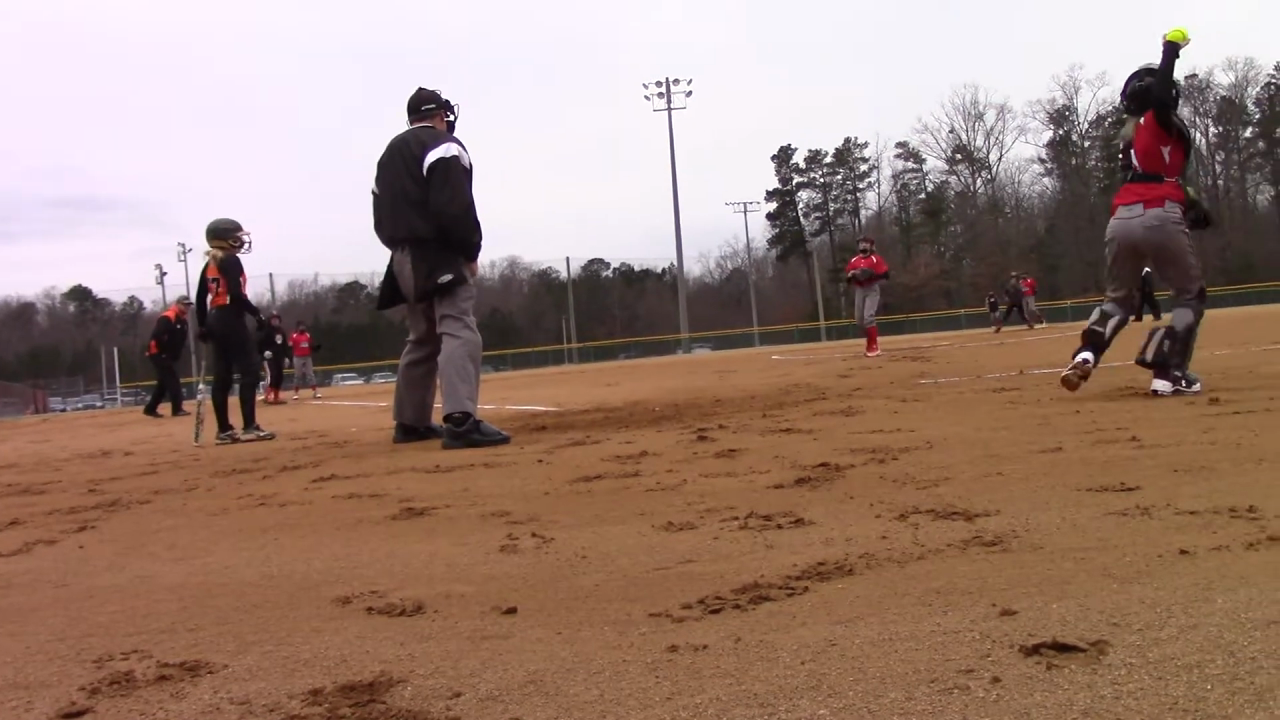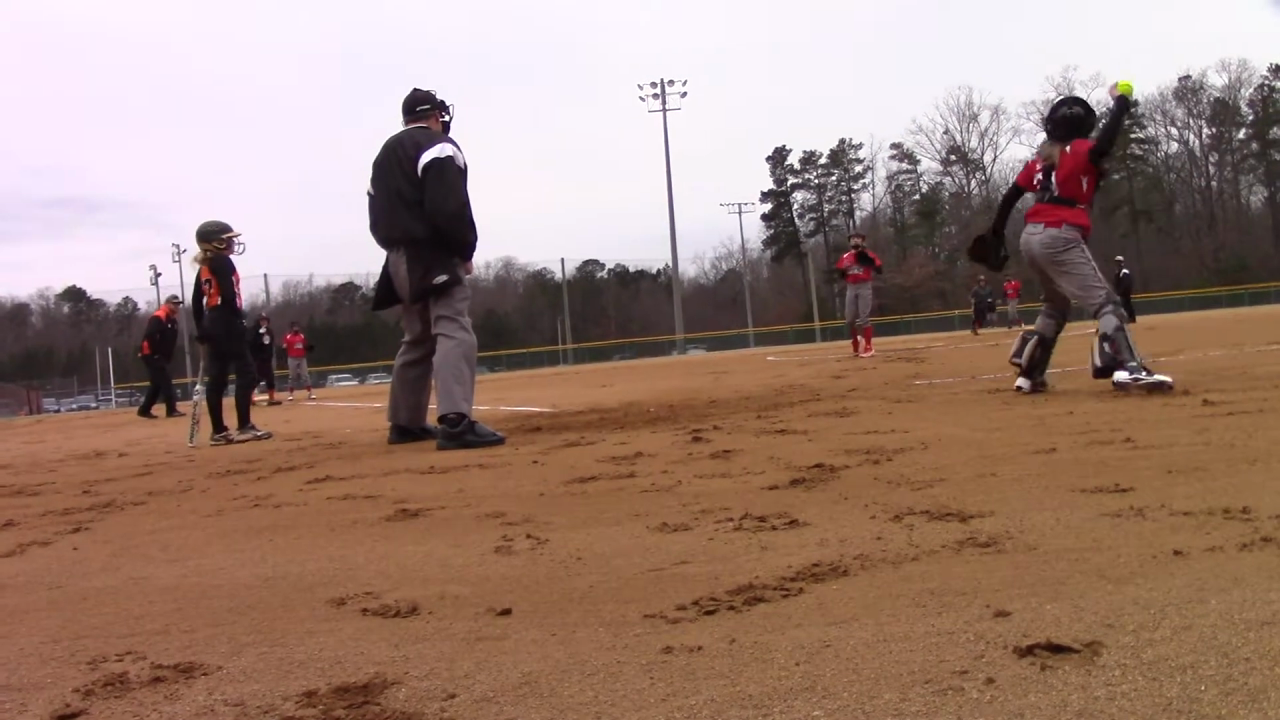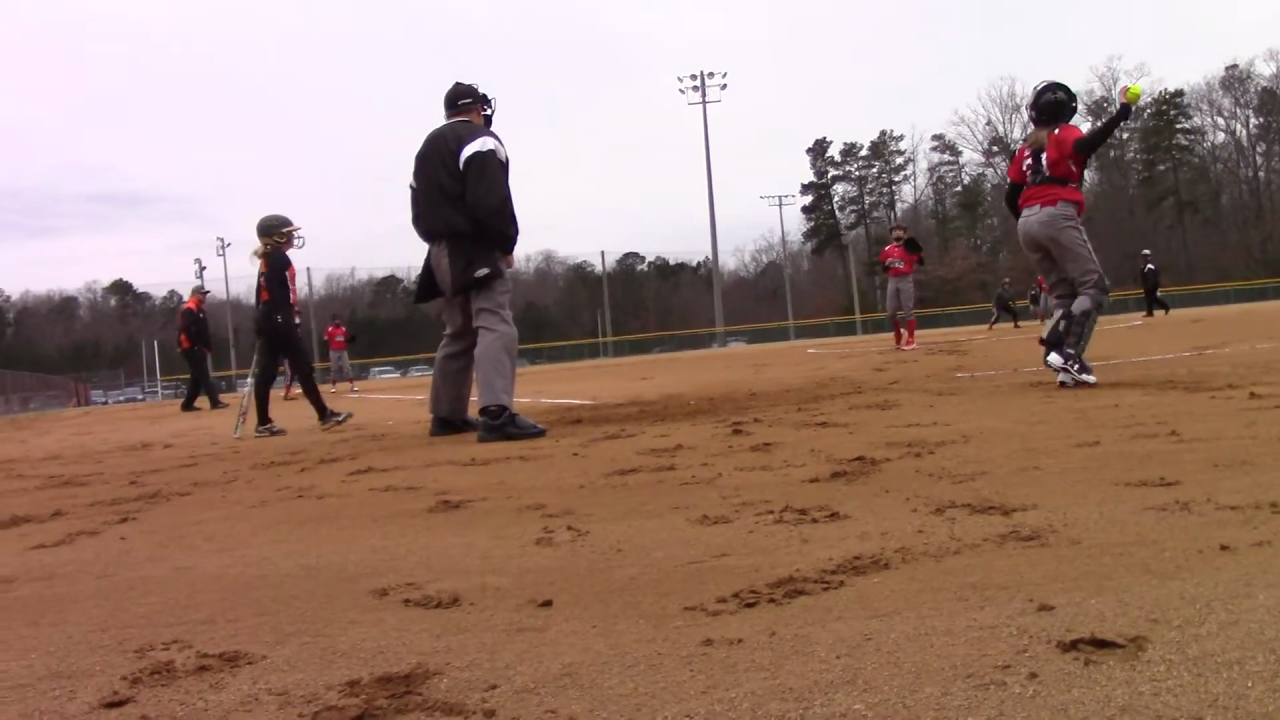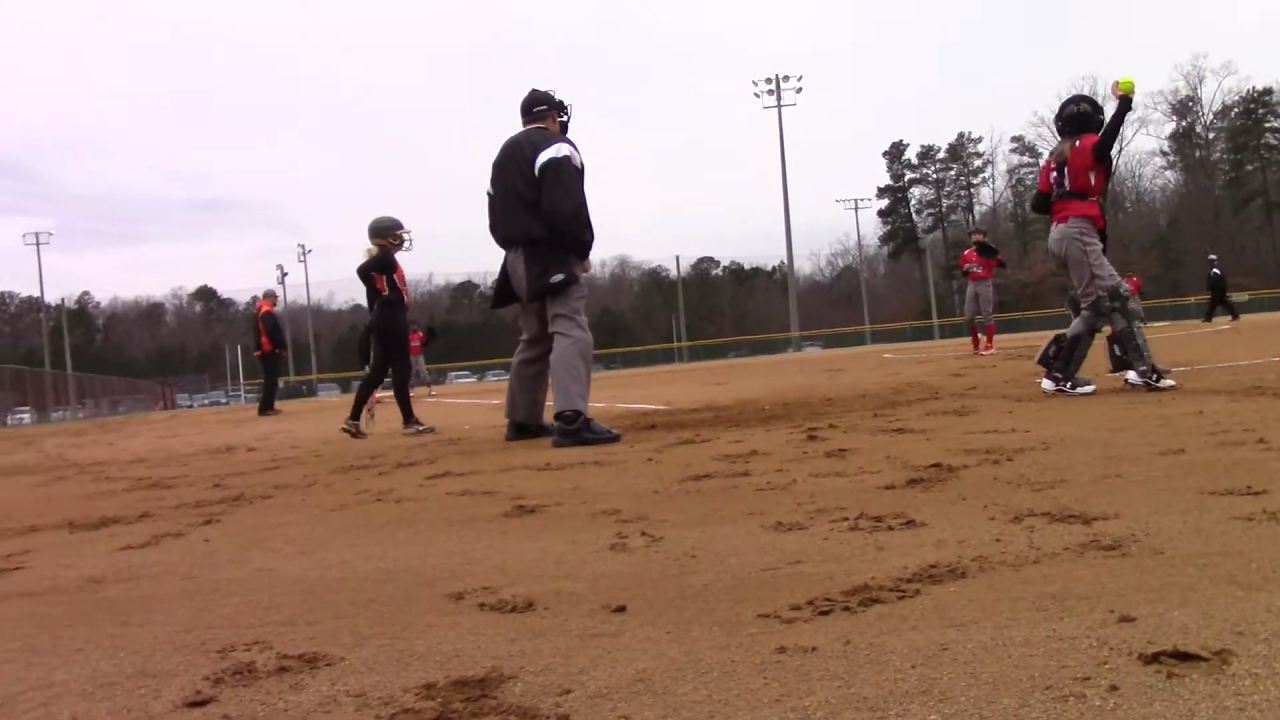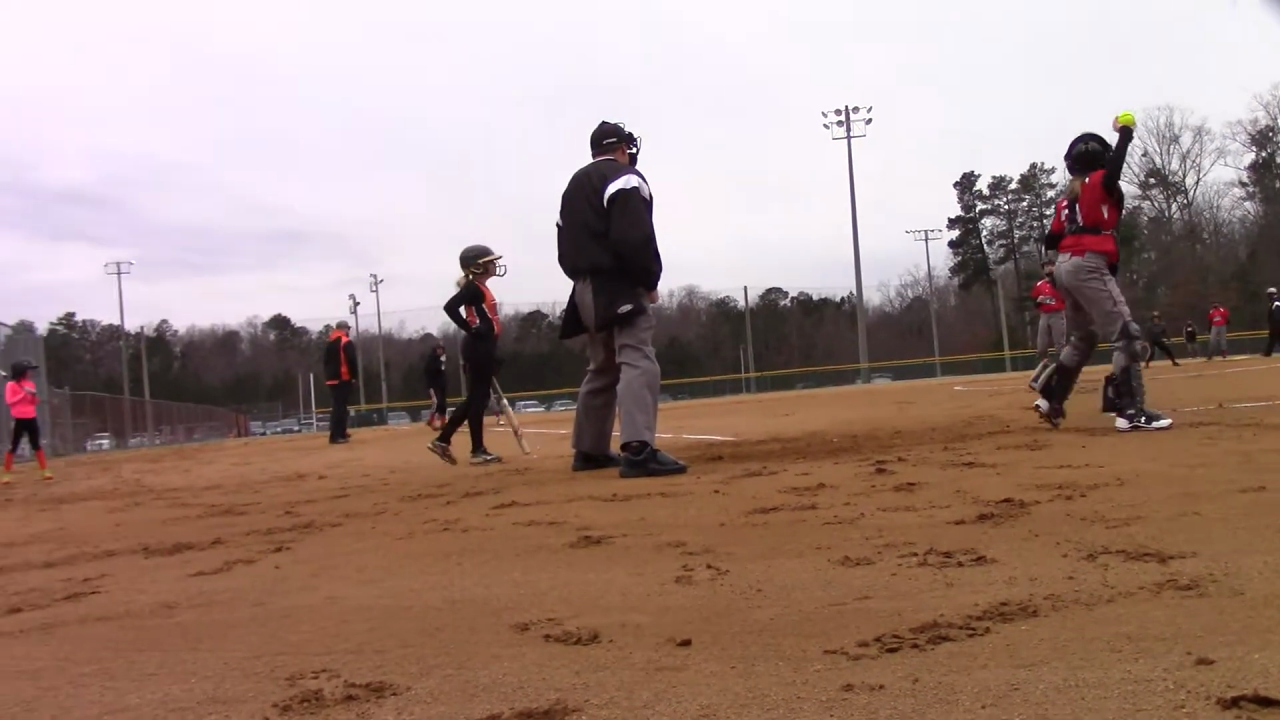
dt=0.4s
person 1, frame 1
left shoulder: (389, 154)
right shoulder: (444, 147)
left elbow: (381, 214)
right elbow: (455, 208)
left wrist: (401, 247)
right wrist: (471, 251)
left hip: (404, 259)
right hip: (438, 256)
left knee: (422, 339)
right knee: (459, 332)
left ankle: (411, 421)
right ankle: (460, 422)
person 1, frame 2
left shoulder: (384, 154)
right shoulder: (439, 147)
left elbow: (377, 215)
right elbow: (449, 208)
left wrist: (396, 248)
right wrist: (465, 251)
left hip: (400, 260)
right hip: (433, 256)
left knee: (417, 340)
right knee: (454, 333)
left ankle: (405, 422)
right ankle: (455, 423)
person 1, frame 3
left shoulder: (427, 148)
right shoulder: (481, 141)
left elbow: (419, 208)
right elbow: (491, 202)
left wrist: (438, 241)
right wrist: (506, 244)
left hip: (442, 253)
right hip: (474, 249)
left knee: (459, 332)
right knee: (495, 326)
left ankle: (447, 414)
right ankle: (496, 415)
person 1, frame 4
left shoulder: (504, 155)
right shoulder: (556, 147)
left elbow: (496, 214)
right elbow: (566, 208)
left wrist: (515, 248)
right wrist: (582, 250)
left hip: (518, 259)
right hip: (551, 256)
left knee: (535, 338)
right knee: (570, 331)
left ankle: (523, 419)
right ankle: (572, 420)
person 1, frame 5
left shoulder: (574, 186)
right shoulder: (625, 179)
left elbow: (565, 245)
right elbow: (634, 239)
left wrist: (583, 278)
right wrist: (650, 280)
left hip: (586, 289)
right hip: (618, 286)
left knee: (602, 368)
right knee: (637, 362)
left ankle: (590, 449)
right ankle: (638, 451)
person 2, frame 1
left shoulder: (1131, 133)
right shoulder: (1158, 121)
right elbow: (1160, 89)
left wrist: (1188, 199)
right wrist: (1171, 47)
left hip: (1120, 221)
right hip: (1161, 218)
left knee: (1119, 299)
right knee: (1190, 295)
left ankle: (1087, 351)
right ankle: (1168, 373)
person 2, frame 2
left shoulder: (1040, 157)
right shoulder: (1082, 149)
left elbow: (1010, 197)
right elbow: (1102, 145)
left wrist: (996, 234)
right wrist: (1119, 103)
left hip: (1031, 237)
right hip: (1061, 240)
left knee: (1057, 304)
right knee: (1105, 304)
left ankle: (1029, 373)
right ankle: (1127, 367)
person 2, frame 3
left shoulder: (1024, 147)
right shoulder: (1067, 134)
left elbow: (1011, 196)
right elbow: (1086, 145)
right wrist: (1121, 110)
left hip: (1027, 223)
right hip: (1058, 217)
left knee: (1064, 293)
right knee: (1094, 287)
left ankle: (1070, 366)
right ankle: (1065, 352)
person 2, frame 4
left shoulder: (1054, 157)
right shoulder: (1090, 146)
left elbow: (1038, 204)
right elbow: (1107, 140)
right wrist: (1123, 102)
left hip: (1060, 233)
right hip: (1079, 232)
left knee: (1118, 297)
right knee: (1097, 305)
left ankle: (1141, 368)
right ankle: (1059, 375)
person 2, frame 5
left shoulder: (1067, 197)
right shoulder: (1101, 183)
left elbow: (1051, 241)
right elbow: (1114, 170)
right wrist: (1125, 133)
left hip: (1064, 266)
right hip: (1089, 267)
left knee: (1084, 337)
right knee: (1126, 335)
left ankle: (1050, 398)
right ankle: (1131, 412)
person 3, frame 1
left shoulder: (209, 265)
right shoulder: (231, 261)
left elbow: (200, 298)
right elbow: (236, 293)
left wrist: (202, 326)
right wrist: (257, 314)
left hip: (215, 321)
right hip: (231, 320)
left knee: (222, 377)
right knee: (249, 373)
left ankle: (224, 430)
right ankle: (250, 427)
person 3, frame 2
left shoulder: (204, 267)
right shoulder: (222, 261)
left elbow: (196, 301)
right elbow: (227, 293)
left wrist: (201, 329)
right wrist: (240, 319)
left hip: (211, 323)
right hip: (225, 322)
left knee: (217, 378)
right knee: (246, 373)
left ankle: (219, 431)
right ankle: (244, 427)
person 3, frame 3
left shoulder: (266, 260)
right shoulder: (278, 256)
left elbow: (260, 291)
right elbow: (272, 286)
left wrist: (260, 322)
right wrist: (279, 314)
left hip: (267, 318)
right hip: (279, 318)
left knee: (266, 371)
right knee: (303, 367)
left ankle: (263, 423)
right ankle: (325, 415)
person 3, frame 4
left shoulder: (384, 260)
right shoulder: (385, 258)
left elbow: (371, 294)
right elbow: (362, 270)
left wrist: (375, 314)
right wrist: (380, 296)
left hip: (384, 318)
right hip: (391, 318)
left knee: (377, 371)
right knee: (401, 370)
left ankle: (354, 419)
right ankle: (409, 421)
person 3, frame 5
left shoulder: (482, 288)
right shoulder: (472, 288)
right elbow: (449, 307)
right wrist: (469, 329)
left hip: (483, 348)
right hip: (478, 347)
left knee: (475, 398)
right knee: (478, 399)
left ankle: (442, 440)
right ankle: (477, 450)
